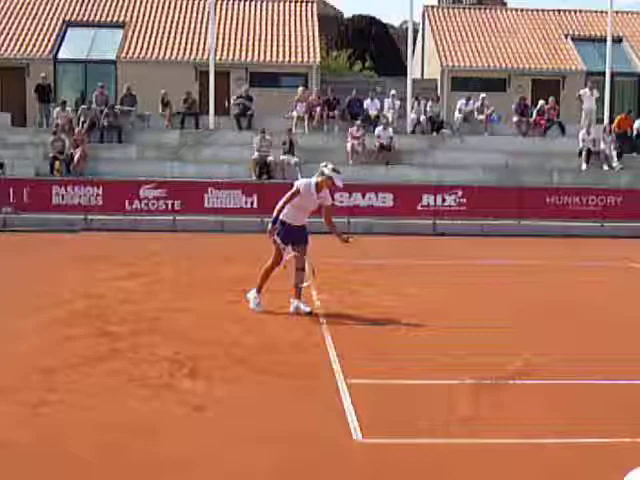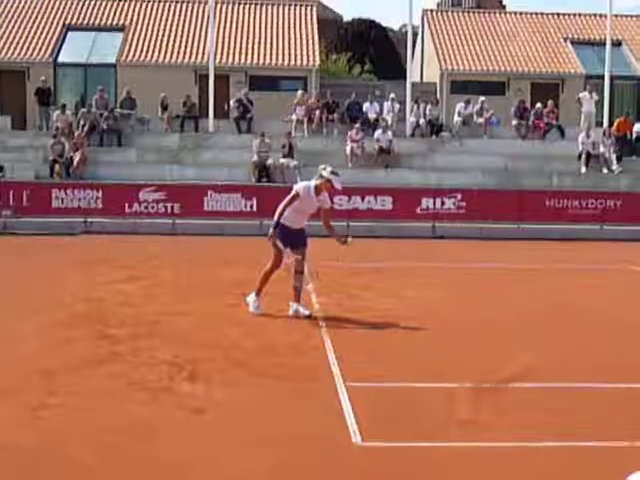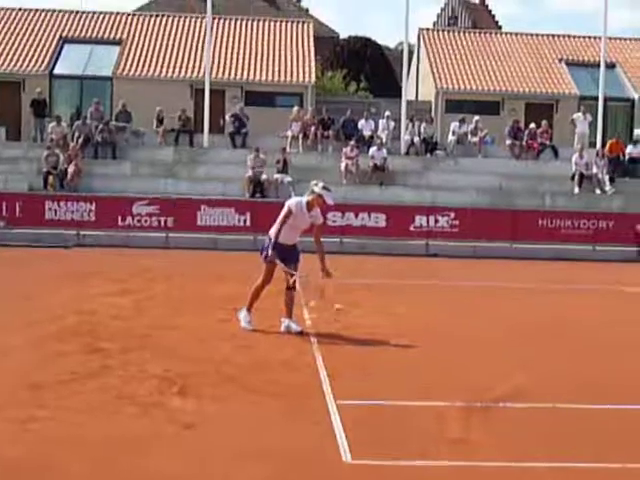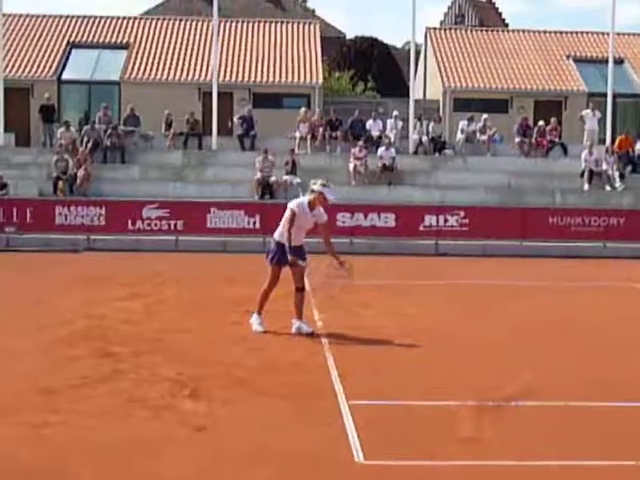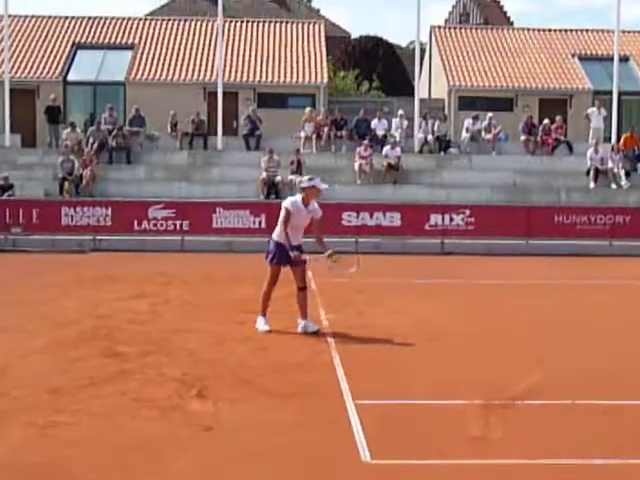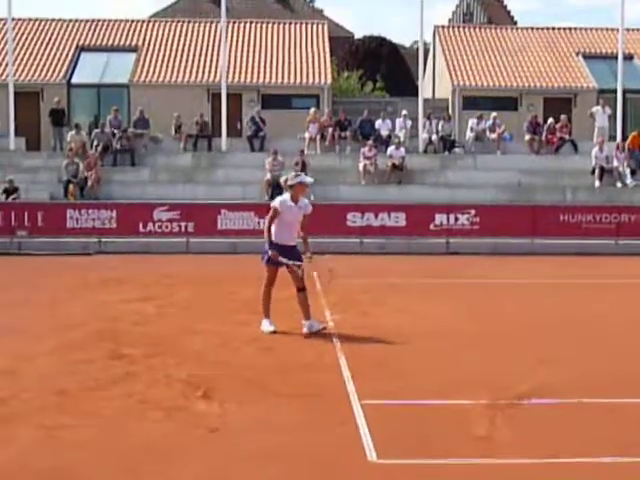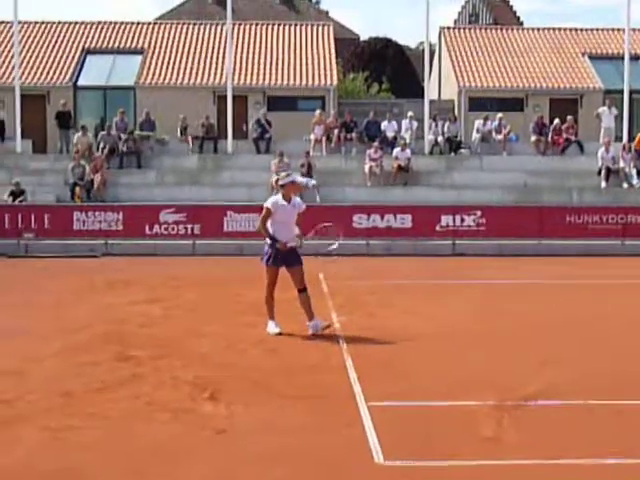
dt=0.3s
person 1, frame 1
left shoulder: (325, 197)
right shoulder: (303, 185)
left elbow: (328, 221)
right elbow: (283, 203)
left wrist: (340, 236)
right wrist: (273, 223)
left hip: (300, 228)
right hip: (284, 224)
left knee: (301, 265)
right knee: (275, 262)
left ankle: (296, 302)
right ankle: (256, 294)
person 1, frame 2
left shoulder: (324, 199)
right shoulder: (303, 188)
left elbow: (326, 224)
right elbow: (283, 206)
left wrist: (339, 239)
right wrist: (274, 227)
left hip: (299, 231)
right hip: (284, 227)
left knee: (300, 268)
right knee: (274, 265)
left ankle: (296, 305)
right ankle: (255, 297)
person 1, frame 3
left shoulder: (317, 215)
right shoulder: (295, 204)
left elbow: (318, 241)
right elbow: (279, 226)
left wrist: (323, 266)
right wrist: (272, 247)
left hip: (291, 247)
right hip: (276, 243)
left knee: (292, 283)
right knee: (265, 280)
left ankle: (287, 321)
right ankle: (246, 313)
person 1, frame 4
left shoulder: (320, 214)
right shoulder: (296, 205)
left elbow: (326, 240)
right elbow: (287, 230)
left wrist: (337, 259)
right wrist: (289, 252)
left hip: (298, 247)
right hip: (281, 244)
left knee: (300, 285)
right knee: (272, 283)
left ankle: (298, 322)
right ankle: (257, 316)
person 1, frame 5
left shoulder: (315, 209)
right shoulder: (291, 203)
left elbow: (317, 234)
right elbow: (283, 228)
left wrist: (326, 251)
right wrist: (290, 249)
left hip: (296, 246)
right hip: (280, 245)
left knee: (302, 284)
right knee: (271, 283)
left ankle: (304, 321)
right ankle: (262, 318)
person 1, frame 6
left shoulder: (304, 204)
right shoulder: (280, 202)
right elbow: (268, 225)
left wrist: (307, 248)
right wrist: (270, 247)
left hip: (291, 248)
right hip: (276, 246)
left knee: (300, 284)
right knee: (269, 284)
left ankle: (308, 322)
right ankle: (266, 320)
person 1, frame 7
left shoulder: (297, 203)
right shoulder: (273, 202)
right elbow: (261, 225)
left wrist: (299, 235)
right wrist: (275, 241)
left hip: (291, 248)
right hip: (274, 248)
left knee: (301, 285)
right knee: (271, 286)
left ankle: (313, 322)
right ankle: (271, 322)
